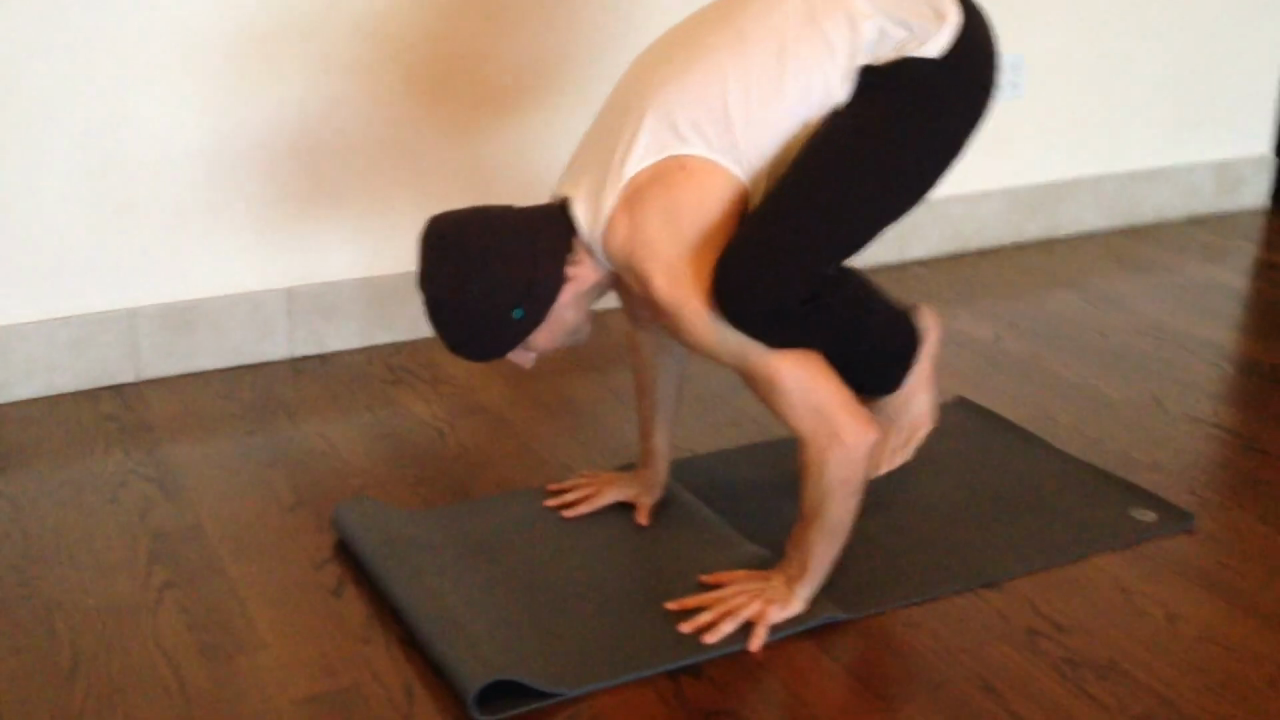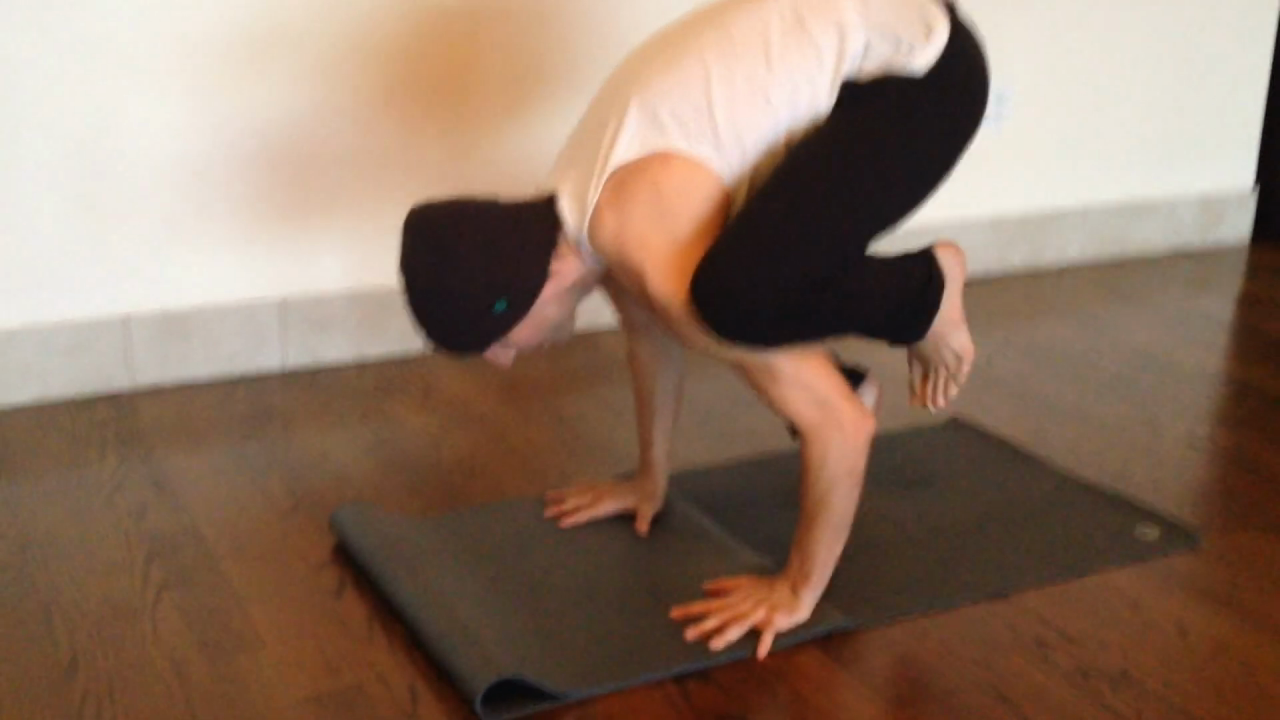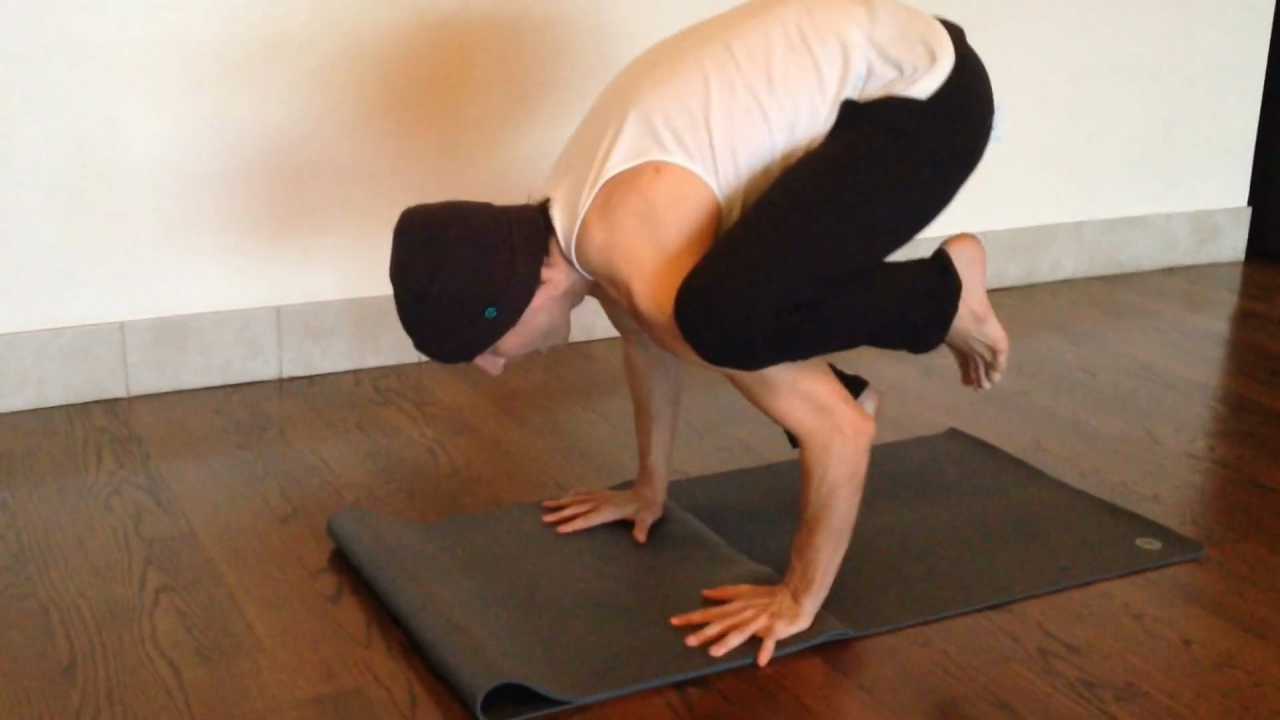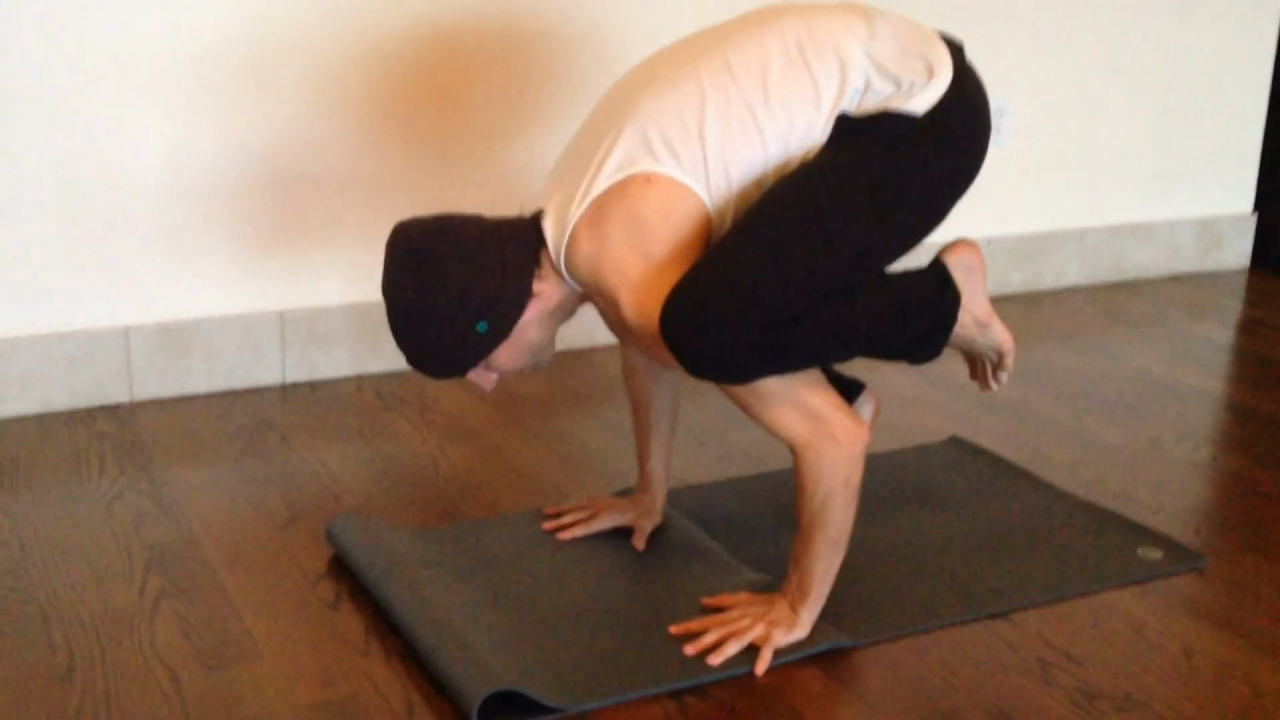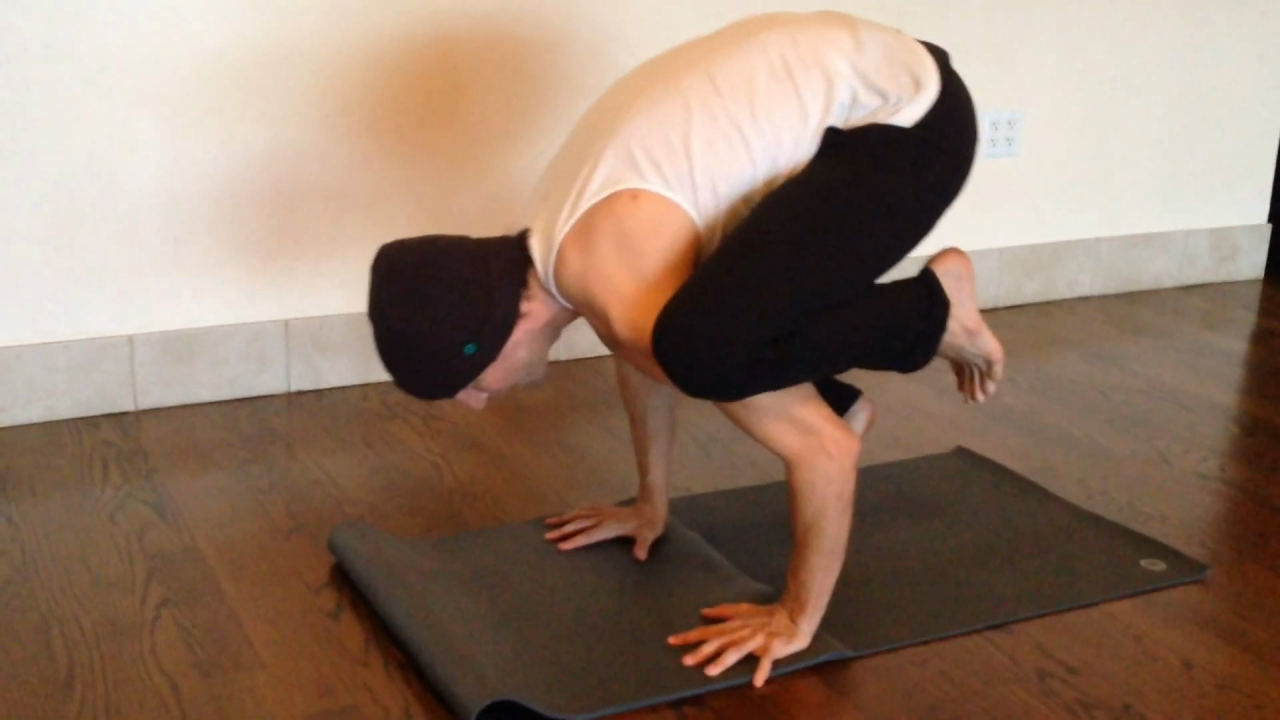
dt=0.3s
person 1, frame 1
left shoulder: (663, 260)
right shoulder: (584, 205)
left elbow: (844, 433)
right elbow: (652, 321)
left wrist: (794, 583)
right wrist: (651, 468)
left knee: (759, 284)
left ankle: (901, 352)
right ankle: (868, 368)
person 1, frame 2
left shoulder: (652, 248)
right shoulder: (580, 206)
left elbow: (843, 424)
right elbow: (650, 329)
left wrist: (797, 590)
right wrist: (650, 480)
left hip: (923, 65)
left knee: (736, 296)
left ankle: (926, 296)
right ankle: (836, 377)
person 1, frame 3
left shoulder: (640, 260)
right shoulder: (572, 214)
left elbow: (844, 429)
right elbow: (647, 339)
left wrist: (800, 598)
right wrist: (649, 488)
left hip: (925, 90)
left knee: (725, 317)
left ankle: (941, 293)
right ankle: (839, 385)
person 1, frame 4
left shoulder: (629, 272)
right shoulder: (566, 220)
left elbow: (834, 436)
right elbow: (651, 344)
left wrist: (797, 607)
right wrist: (649, 496)
left hip: (921, 105)
left knee: (711, 325)
left ankle: (940, 302)
right ankle: (839, 388)
person 1, frame 5
left shoulder: (621, 288)
right shoulder: (553, 239)
left elbow: (826, 450)
right elbow: (644, 355)
left wrist: (797, 617)
right wrist: (651, 505)
left hip: (909, 113)
left knee: (706, 342)
left ankle: (929, 309)
right ankle: (835, 398)
